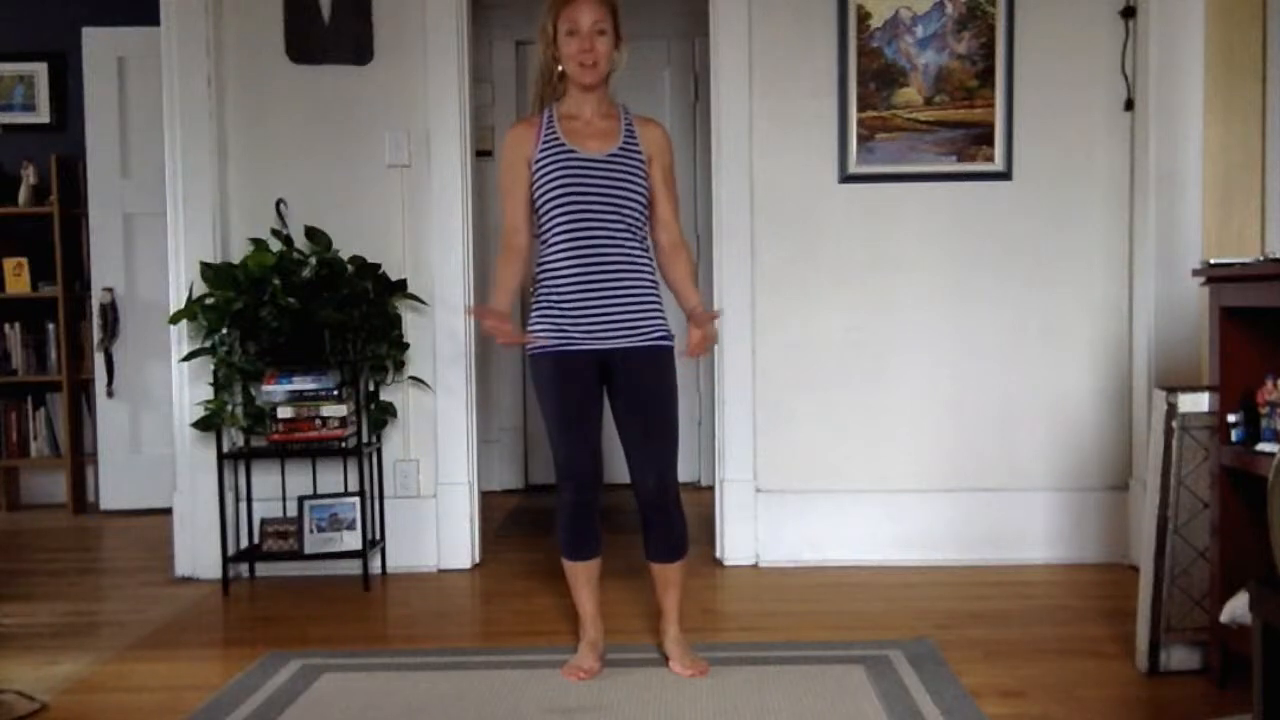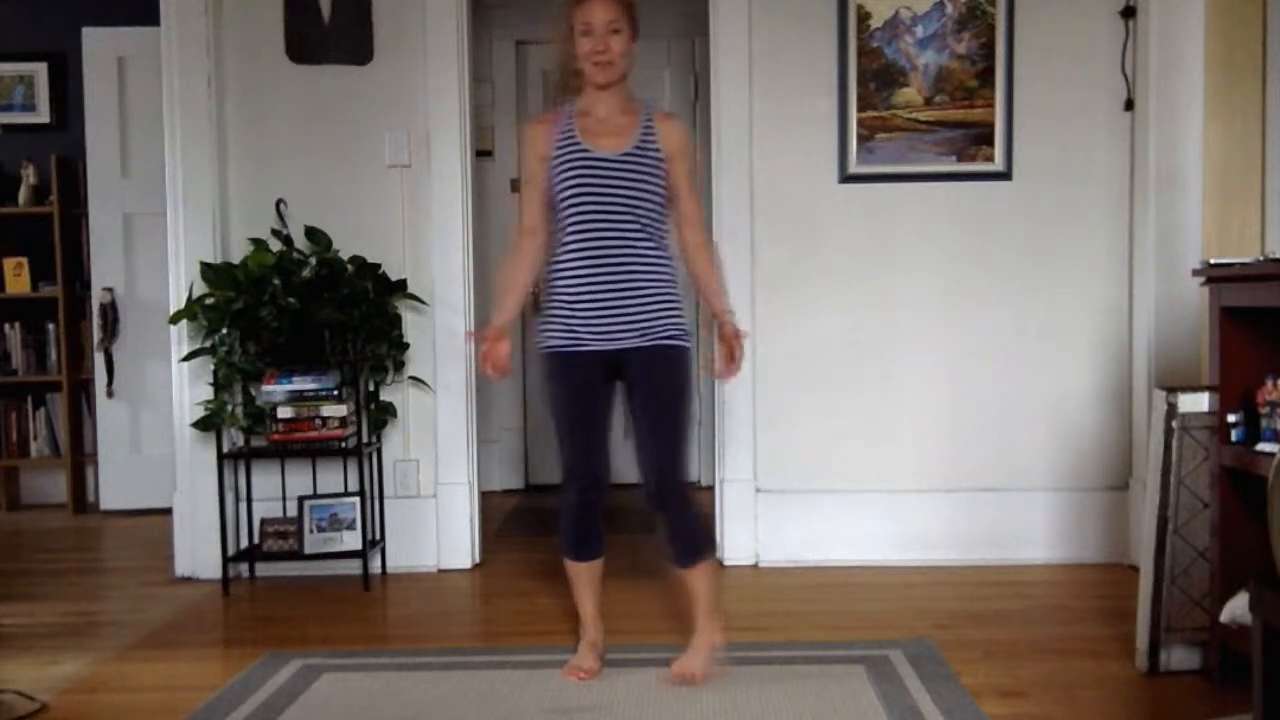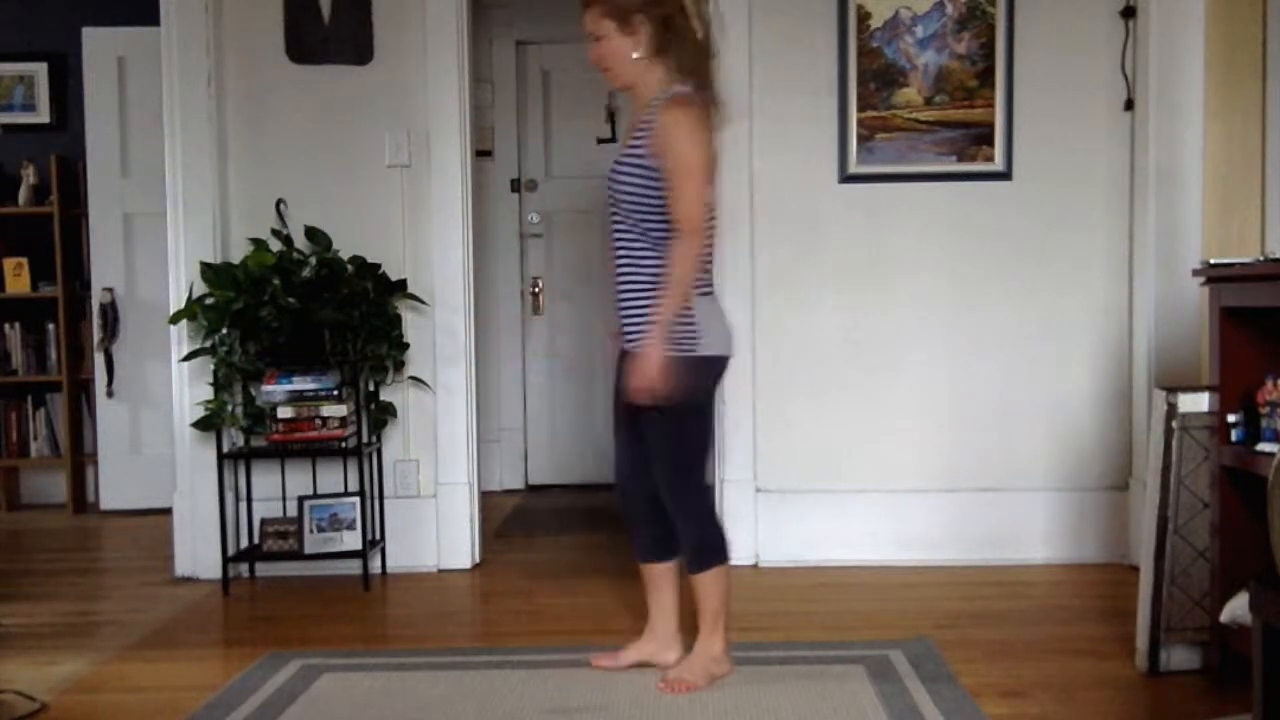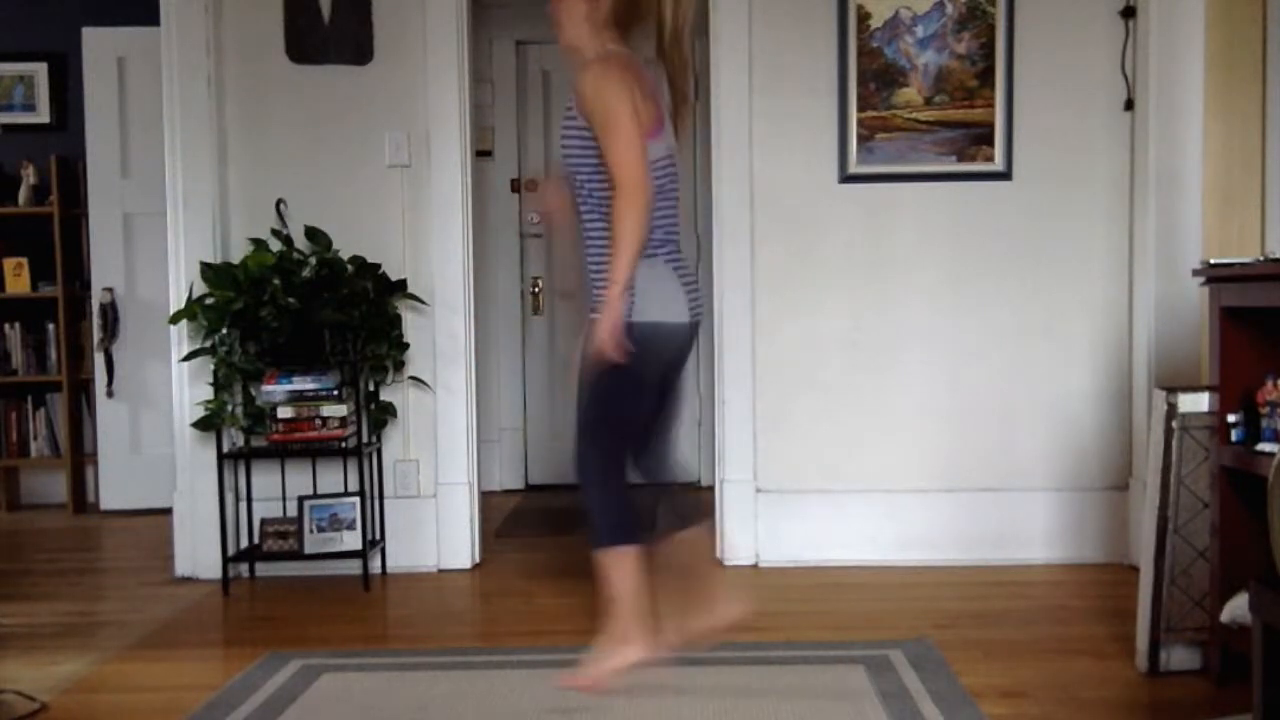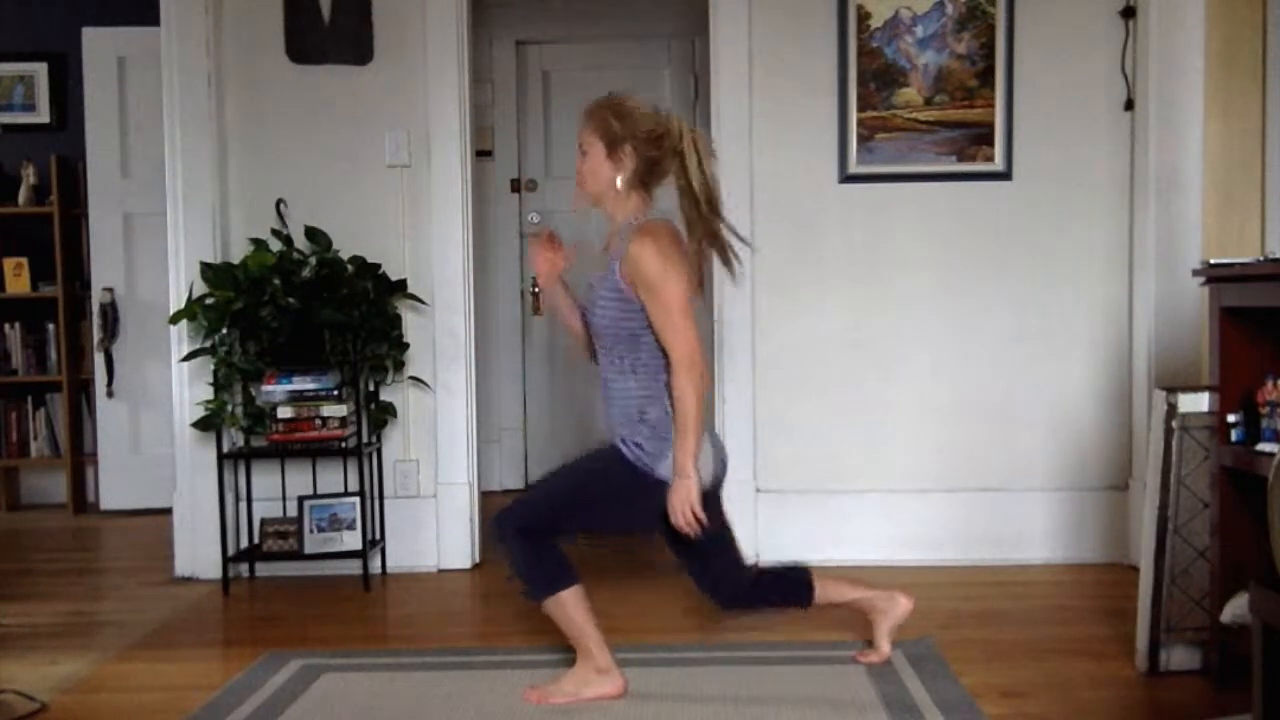
dt=0.7s
person 1, frame 1
left shoulder: (648, 136)
right shoulder: (527, 138)
left elbow: (669, 238)
right elbow: (516, 239)
left wrist: (697, 311)
right wrist: (499, 309)
left hip: (640, 335)
right hip: (560, 338)
left knee: (657, 483)
right knee: (577, 484)
left ankle: (672, 630)
right ankle: (590, 634)
person 1, frame 2
left shoulder: (667, 132)
right shoulder: (545, 133)
left elbow: (692, 234)
right elbow: (532, 237)
left wrist: (722, 318)
right wrist: (501, 323)
left hip: (654, 332)
right hip: (574, 336)
left knee: (666, 482)
right knee: (582, 483)
left ankle: (707, 630)
right ankle: (590, 633)
person 1, frame 3
left shoulder: (676, 115)
right shoulder: (649, 118)
left elbow: (692, 236)
left wrist: (658, 335)
left hip: (681, 338)
right hip: (650, 337)
left knee: (680, 487)
right knee: (638, 484)
left ankle: (712, 645)
right ankle: (661, 635)
person 1, frame 4
left shoulder: (601, 75)
right shoulder: (634, 76)
left elbow: (632, 193)
left wrist: (612, 300)
right wrist: (572, 199)
left hip: (640, 305)
right hip: (664, 304)
left knee: (599, 464)
right knee: (648, 456)
left ankle: (627, 632)
right ankle: (710, 597)
person 1, frame 5
left shoulder: (646, 247)
right shoulder: (625, 242)
left elbow: (689, 363)
right elbow: (599, 343)
left wrist: (684, 473)
right wrist: (554, 286)
left hip: (656, 460)
right hip: (657, 453)
left knee: (518, 526)
right knee: (730, 586)
left ankle: (596, 670)
right ankle: (877, 602)
